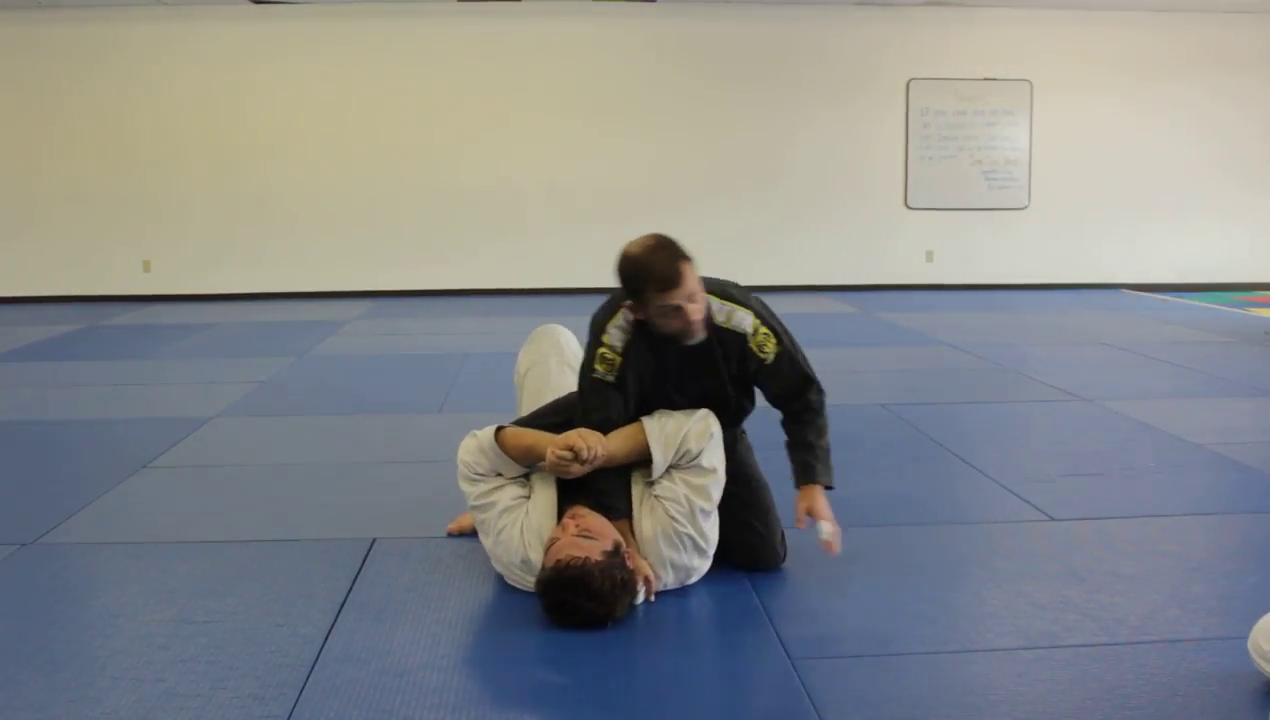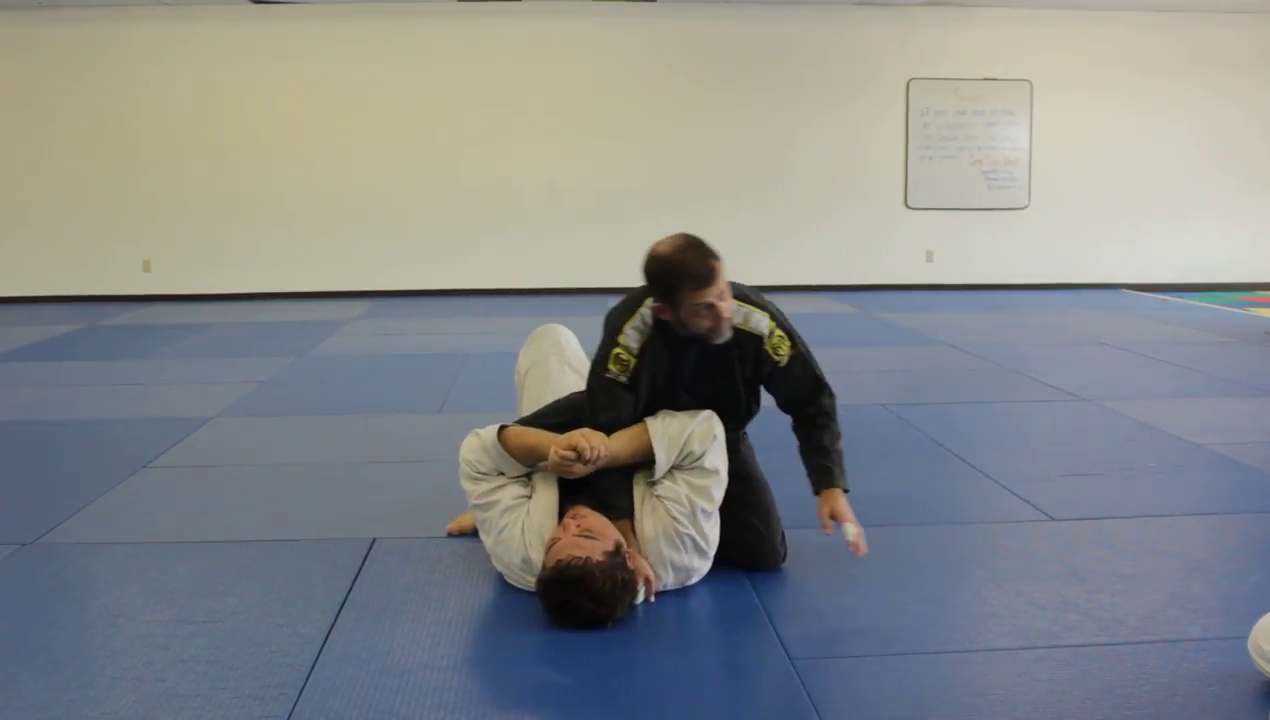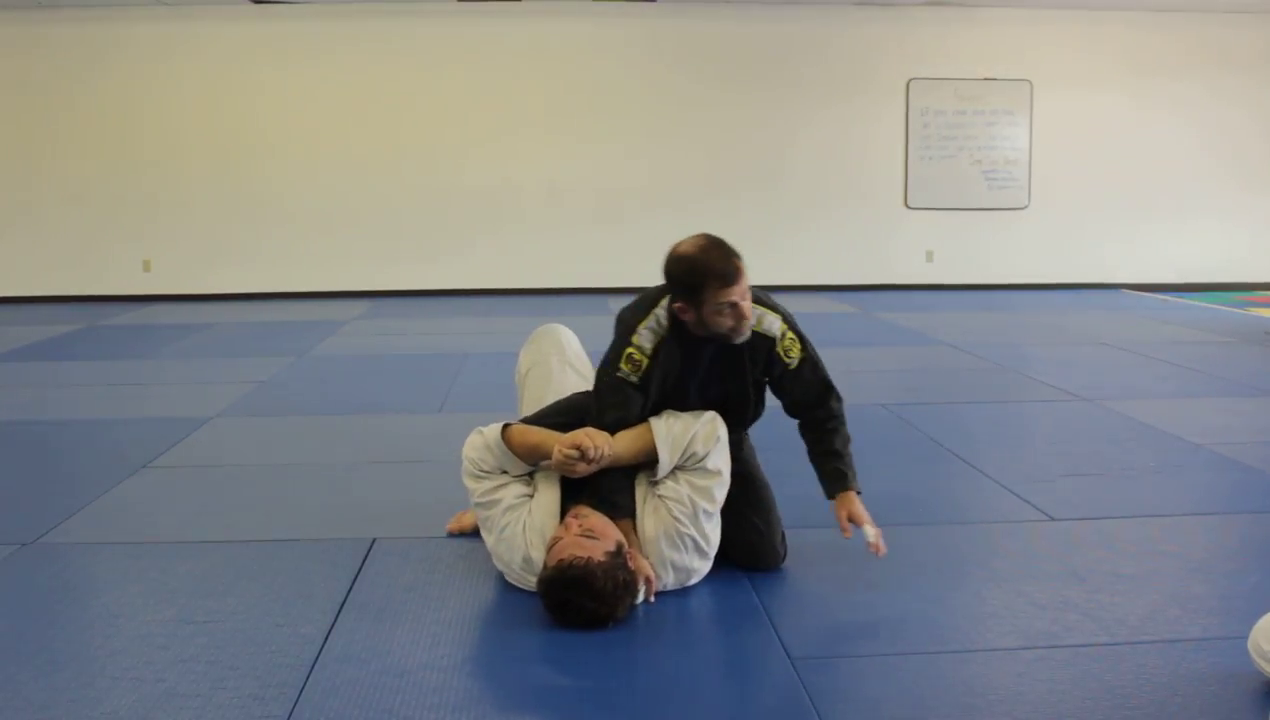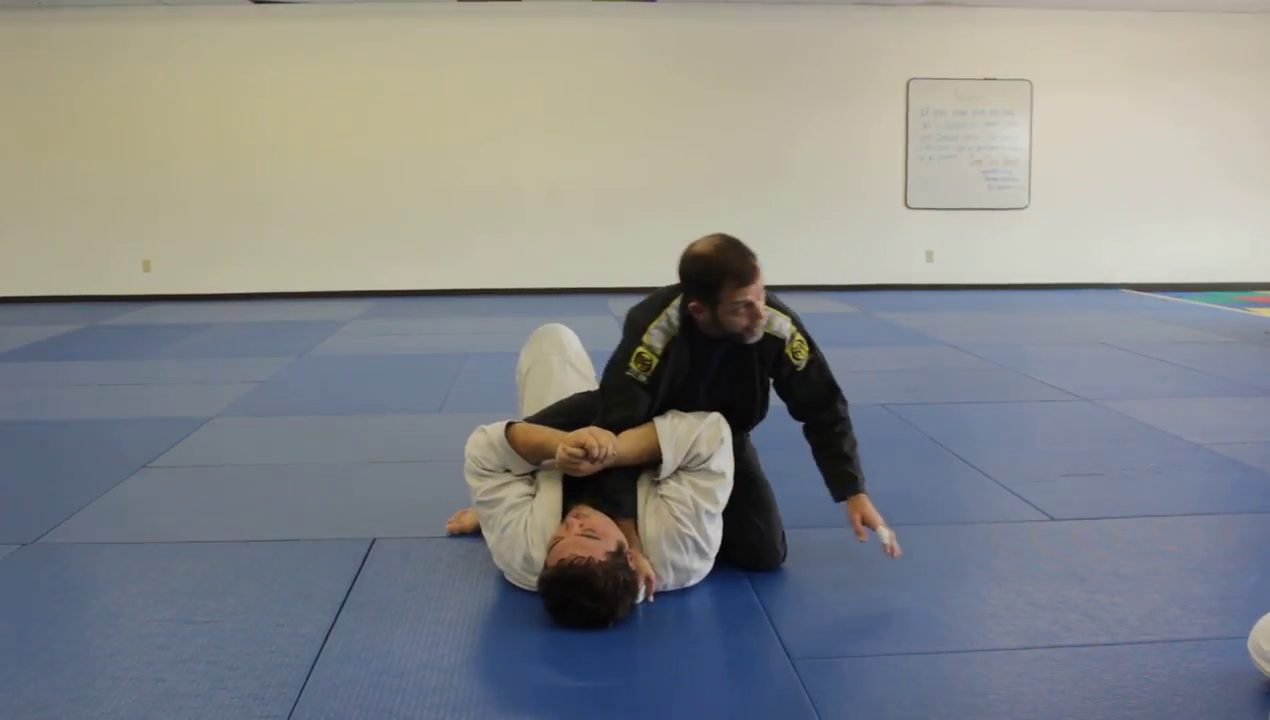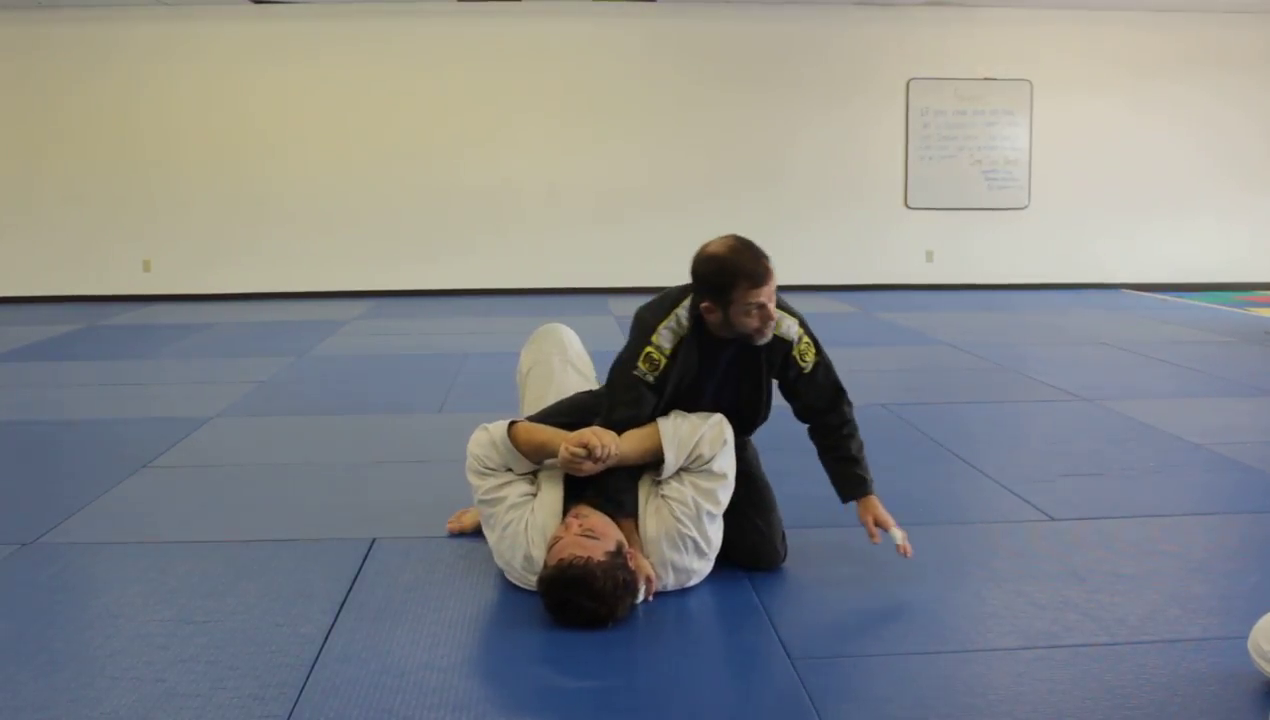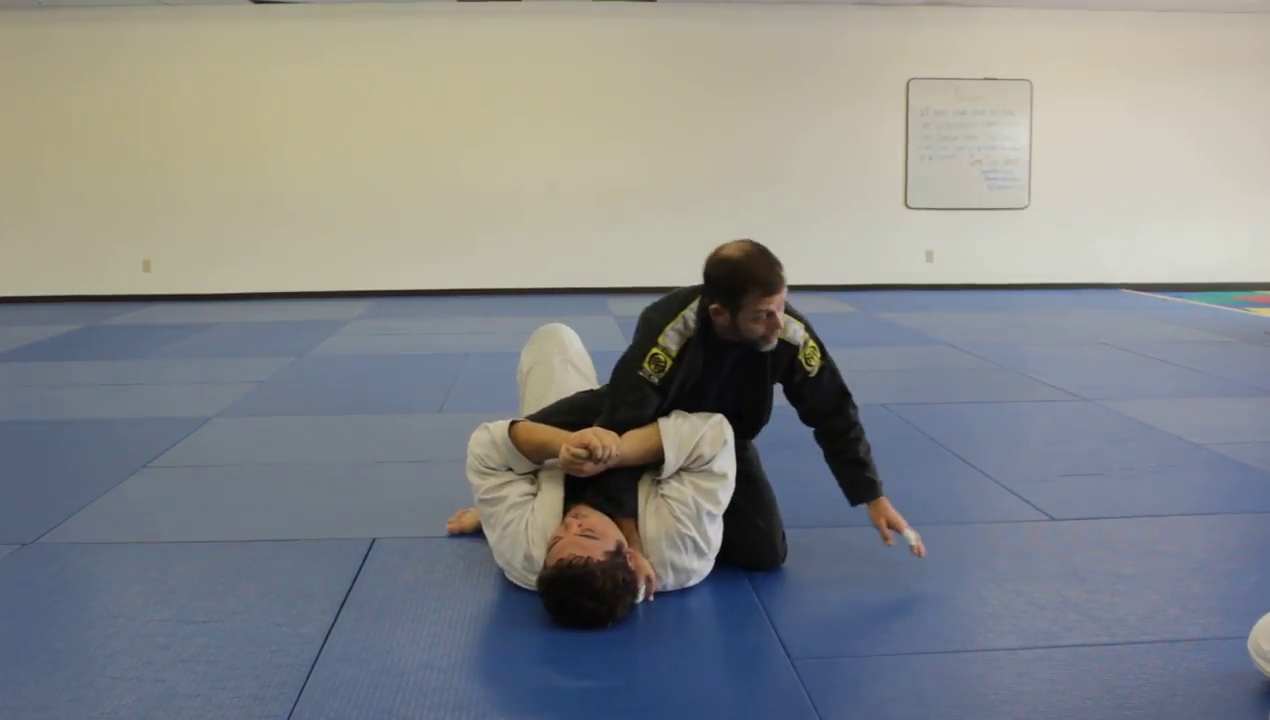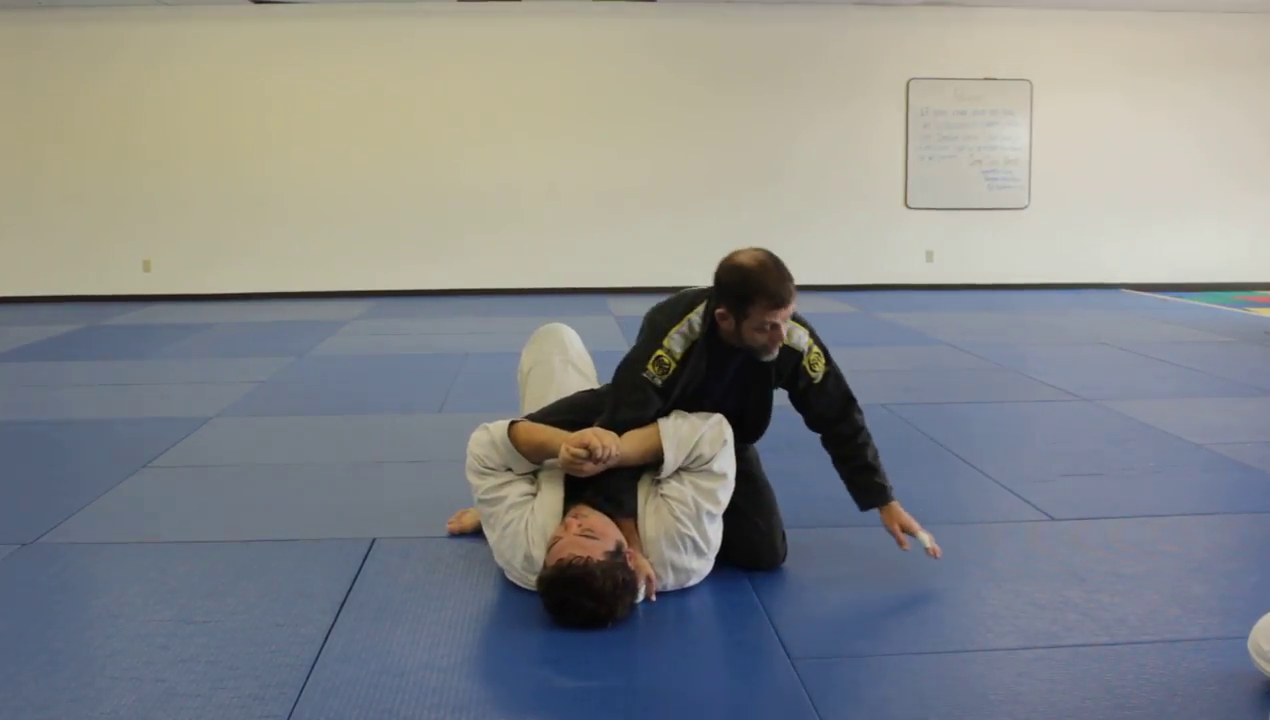
dt=0.1s
person 1, frame 1
left shoulder: (743, 319)
right shoulder: (612, 332)
left elbow: (800, 398)
right elbow: (603, 433)
left wrist: (810, 482)
left knee: (762, 554)
person 1, frame 2
left shoulder: (757, 323)
right shoulder: (628, 332)
left elbow: (813, 402)
right elbow: (609, 433)
left wrist: (830, 486)
left hip: (719, 440)
left knee: (763, 553)
person 1, frame 3
left shoulder: (769, 323)
right shoulder: (640, 332)
left elbow: (820, 406)
right elbow: (615, 431)
left wrist: (844, 489)
left knee: (764, 554)
person 1, frame 4
left shoulder: (777, 328)
right shoulder: (651, 332)
left elbow: (823, 407)
right elbow: (617, 431)
left wrist: (854, 492)
left knee: (763, 553)
person 1, frame 5
left shoulder: (785, 331)
right shoulder: (659, 329)
left elbow: (828, 412)
right elbow: (618, 427)
left wrist: (863, 494)
left knee: (764, 552)
person 1, frame 6
left shoulder: (791, 336)
right shoulder: (665, 330)
left elbow: (835, 416)
right elbow: (621, 428)
left wrist: (874, 497)
left knee: (764, 553)
person 1, frame 7
left shoulder: (795, 342)
right shoulder: (668, 330)
left elbow: (841, 421)
right elbow: (624, 427)
left wrist: (884, 501)
right hip: (644, 429)
left knee: (765, 551)
person 2, frame 1
left shoulder: (521, 552)
right shoulder: (678, 550)
left elbow: (476, 454)
right elbow: (699, 429)
left wrist: (551, 447)
right wrist: (604, 453)
right hip: (634, 470)
left knee: (551, 338)
person 2, frame 2
left shoulder: (522, 553)
right shoulder: (680, 551)
left elbow: (478, 453)
right elbow: (702, 430)
left wrist: (553, 446)
right wrist: (606, 453)
right hip: (639, 465)
left knee: (551, 339)
person 2, frame 3
left shoulder: (522, 553)
right shoulder: (680, 551)
left elbow: (481, 451)
right elbow: (706, 431)
left wrist: (557, 446)
right wrist: (610, 454)
right hip: (636, 469)
left knee: (552, 338)
person 2, frame 4
left shoulder: (523, 552)
right shoulder: (681, 552)
left elbow: (484, 450)
right elbow: (709, 432)
left wrist: (561, 445)
right wrist: (612, 453)
right hip: (640, 467)
left knee: (553, 338)
person 2, frame 5
left shoulder: (524, 552)
right shoulder: (681, 553)
left elbow: (486, 447)
right elbow: (712, 433)
left wrist: (563, 443)
right wrist: (616, 452)
right hip: (640, 464)
left knee: (553, 338)
person 2, frame 6
left shoulder: (523, 551)
right shoulder: (681, 553)
left elbow: (486, 447)
right elbow: (712, 433)
left wrist: (563, 443)
right wrist: (616, 452)
right hip: (641, 466)
left knee: (554, 338)
person 2, frame 7
left shoulder: (524, 549)
right shoulder: (680, 552)
left elbow: (486, 446)
right elbow: (711, 433)
left wrist: (563, 444)
right wrist: (616, 453)
left hip: (559, 472)
right hip: (640, 465)
left knee: (554, 338)
